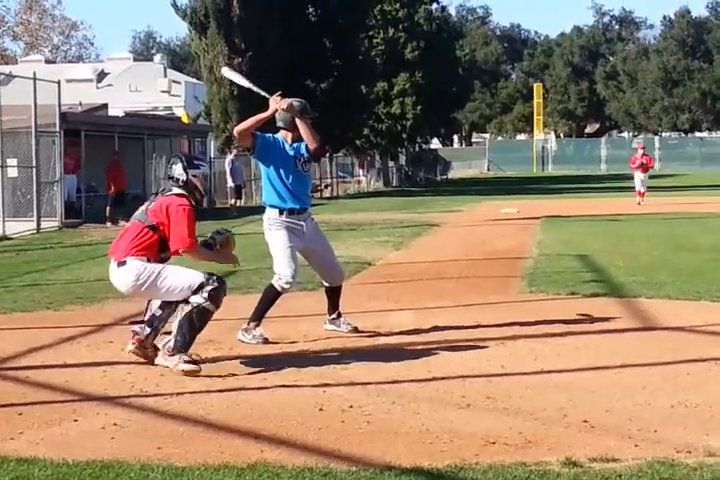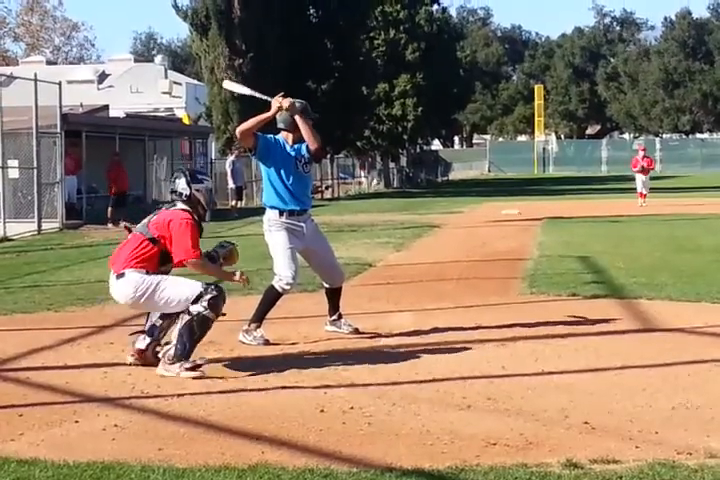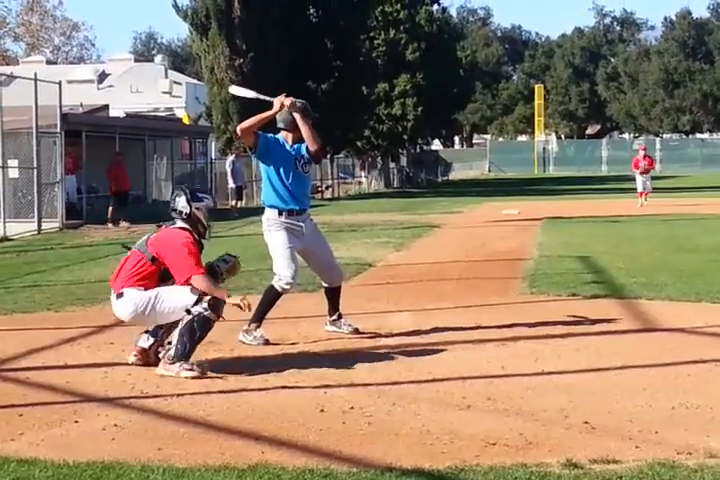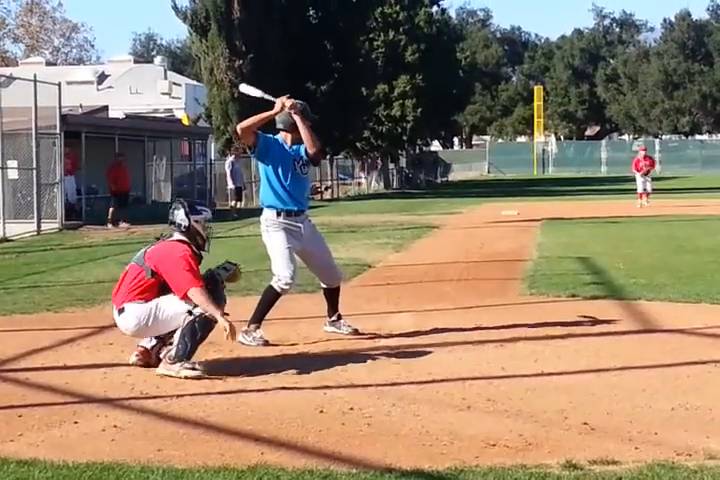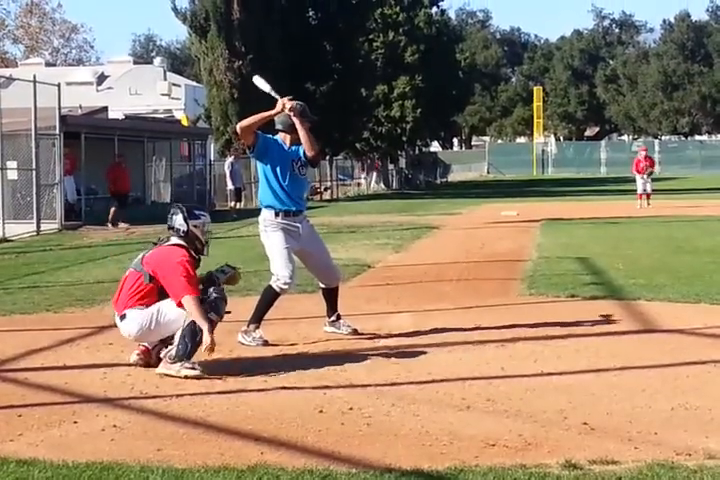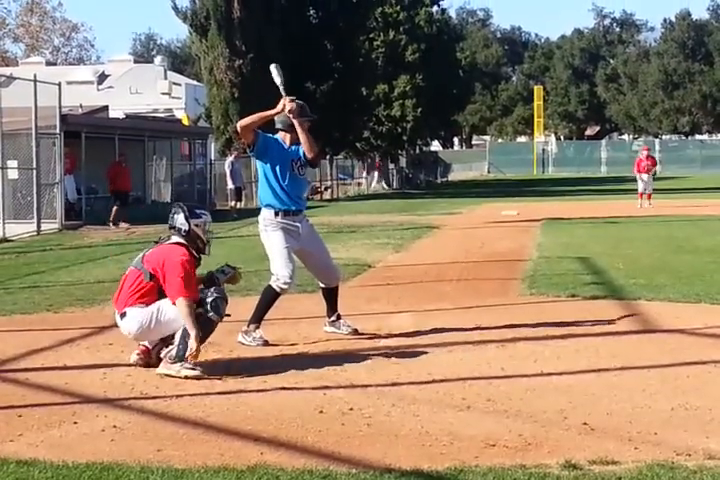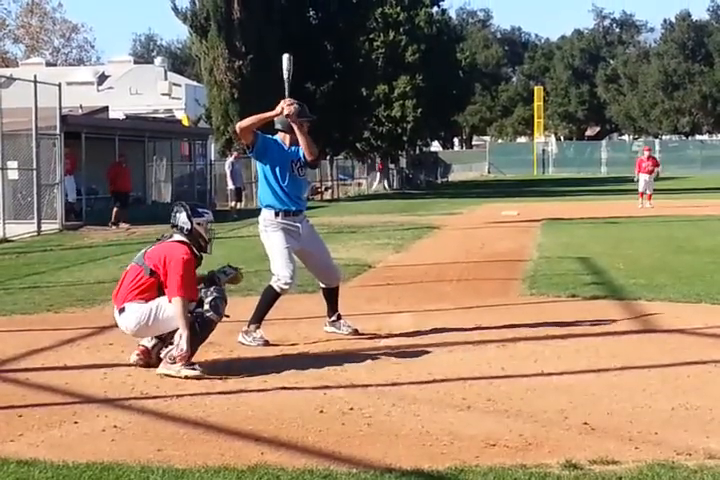
dt=0.1s
person 1, frame 1
left shoulder: (304, 147)
right shoulder: (268, 144)
left elbow: (316, 146)
right elbow: (239, 133)
left wrist: (294, 114)
right wrist: (269, 112)
left hip: (305, 219)
right hip: (279, 221)
left knee: (334, 272)
right knee: (285, 277)
left ankle: (333, 317)
right ankle: (250, 327)
person 1, frame 2
left shoulder: (304, 149)
right shoulder: (269, 145)
left elbow: (317, 146)
right elbow: (241, 133)
left wrist: (296, 113)
right wrist: (272, 112)
left hip: (305, 221)
right hip: (279, 222)
left knee: (334, 273)
right knee: (286, 278)
left ankle: (334, 318)
right ankle: (251, 328)
person 1, frame 3
left shoulder: (304, 149)
right shoulder: (269, 144)
left elbow: (317, 147)
right elbow: (242, 130)
left wrist: (296, 112)
right wrist: (274, 110)
left hip: (304, 221)
right hip: (278, 222)
left knee: (333, 272)
right knee: (285, 277)
left ankle: (334, 318)
right ankle: (251, 328)
person 1, frame 4
left shoulder: (302, 150)
right shoulder: (267, 145)
left elbow: (315, 151)
right elbow: (242, 129)
left wrist: (296, 115)
right wrist: (275, 111)
left hip: (302, 221)
right hip: (276, 222)
left knee: (331, 273)
right knee: (284, 278)
left ankle: (333, 319)
right ankle: (250, 329)
person 1, frame 5
left shoulder: (300, 151)
right shoulder: (267, 145)
left elbow: (314, 153)
right elbow: (242, 128)
left wrist: (296, 117)
right wrist: (275, 111)
left hip: (300, 221)
right hip: (275, 222)
left knee: (330, 273)
right knee: (283, 278)
left ankle: (332, 319)
right ankle: (250, 329)
person 1, frame 6
left shoulder: (300, 150)
right shoulder: (266, 144)
left elbow: (313, 156)
right elbow: (242, 127)
left wrist: (295, 119)
right wrist: (277, 111)
left hip: (300, 220)
right hip: (274, 221)
left knee: (329, 272)
right knee: (283, 277)
left ankle: (333, 319)
right ankle: (250, 329)
person 1, frame 7
left shoulder: (300, 150)
right shoulder: (266, 144)
left elbow: (313, 158)
right elbow: (241, 128)
left wrist: (293, 122)
right wrist: (276, 112)
left hip: (300, 221)
right hip: (274, 222)
left knee: (330, 272)
right knee: (284, 277)
left ankle: (333, 319)
right ankle: (250, 329)
person 2, frame 1
left shoulder: (163, 199)
right shoulder: (181, 205)
left elbow: (173, 245)
right elbow: (187, 248)
left wrist: (208, 247)
right wrist: (219, 257)
left hip: (121, 268)
right hip: (135, 269)
left knee: (178, 288)
right knee: (212, 286)
left ankle: (142, 338)
right ankle: (172, 352)
person 2, frame 2
left shoulder: (168, 214)
right shoulder: (182, 218)
left elbow: (180, 258)
right elbow: (192, 260)
left wrist: (212, 259)
right wrist: (227, 275)
left hip: (123, 281)
right hip: (133, 283)
left knee: (180, 296)
right knee: (212, 295)
left ankle: (144, 349)
right ankle: (174, 361)
person 2, frame 3
left shoulder: (170, 232)
right shoulder: (182, 238)
left elbow: (180, 271)
right elbow: (197, 279)
right wrist: (228, 297)
left hip: (126, 296)
right hip: (135, 299)
left knee: (180, 302)
right knee: (211, 299)
left ankle: (146, 350)
right ankle: (175, 361)
person 2, frame 4
left shoulder: (168, 245)
right shoulder: (180, 252)
left elbow: (180, 281)
right elbow: (194, 290)
left wrist: (210, 277)
right wrist: (221, 317)
left hip: (129, 312)
right hip: (135, 315)
right knee: (214, 296)
left ankle: (148, 351)
right ankle: (175, 361)
person 2, frame 5
left shoulder: (167, 248)
right shoulder: (178, 256)
left elbow: (179, 284)
right elbow: (188, 297)
left wrist: (208, 279)
right wrist: (207, 329)
left hip: (129, 316)
right hip: (138, 321)
right knee: (214, 298)
left ankle: (149, 351)
right ankle: (175, 361)
person 2, frame 6
left shoulder: (167, 247)
right shoulder: (179, 256)
right elbow: (182, 299)
left wrist: (207, 280)
right wrist: (194, 334)
left hip: (129, 315)
right hip: (138, 319)
right knee: (215, 298)
left ankle: (149, 350)
right ankle: (174, 361)
person 2, frame 7
left shoulder: (169, 245)
right shoulder: (181, 254)
right elbow: (178, 297)
left wrist: (208, 279)
right wrist: (186, 334)
left hip: (128, 313)
right hip: (137, 314)
right knee: (214, 298)
left ankle: (149, 350)
right ankle: (173, 361)
